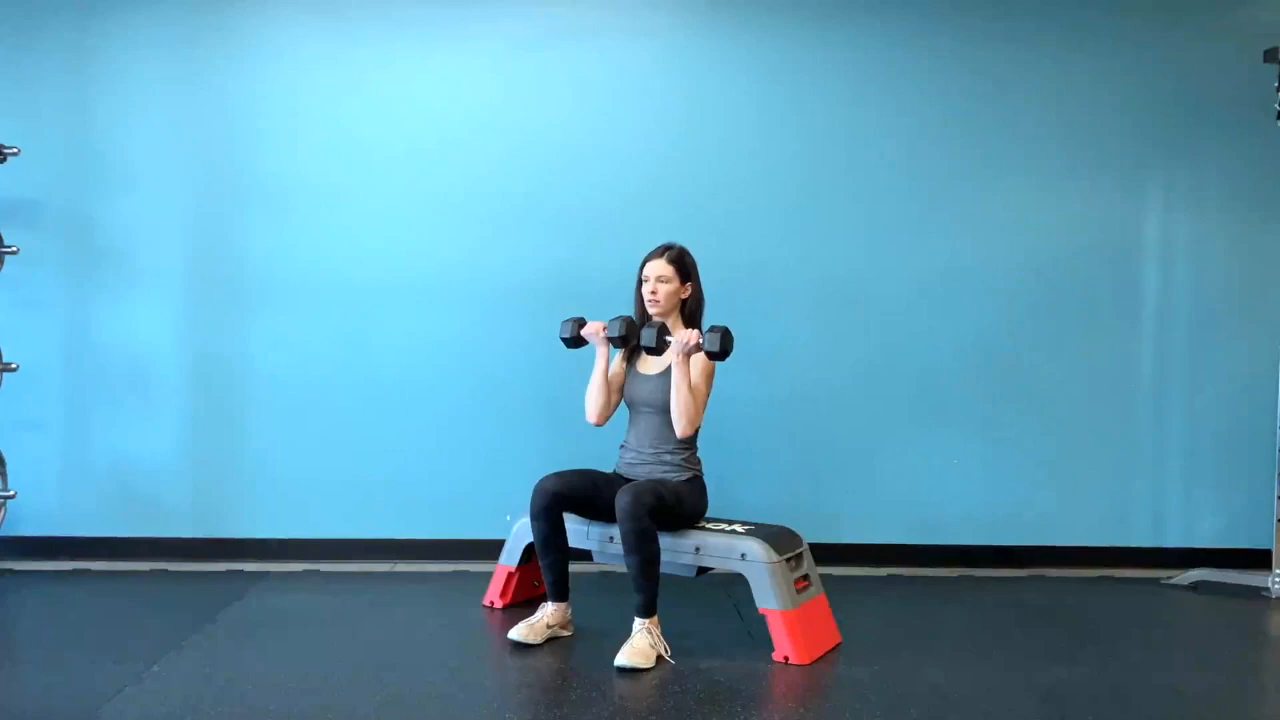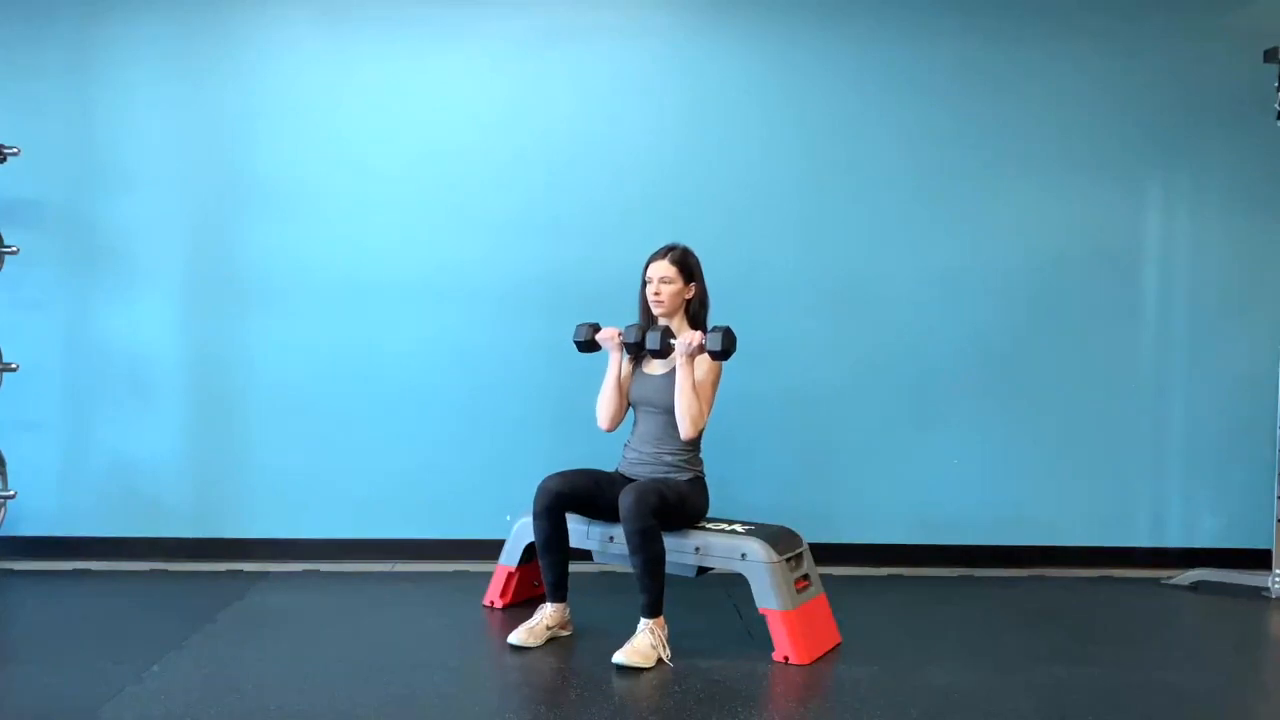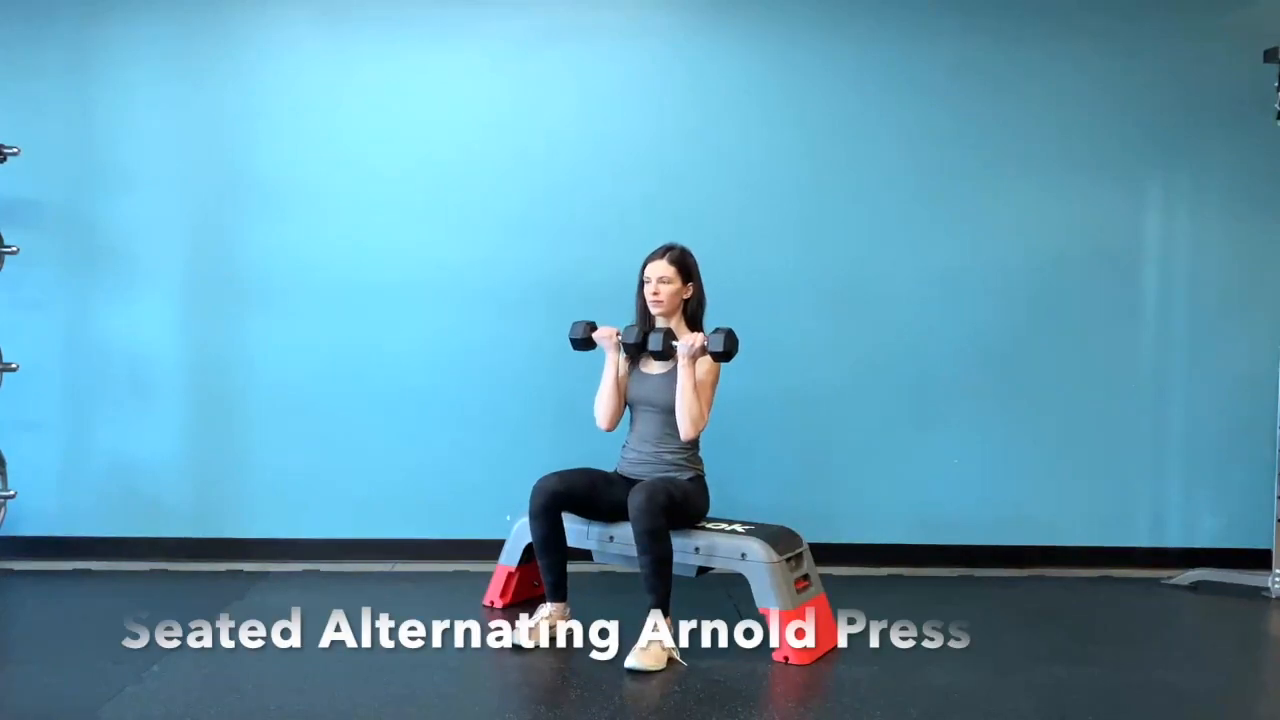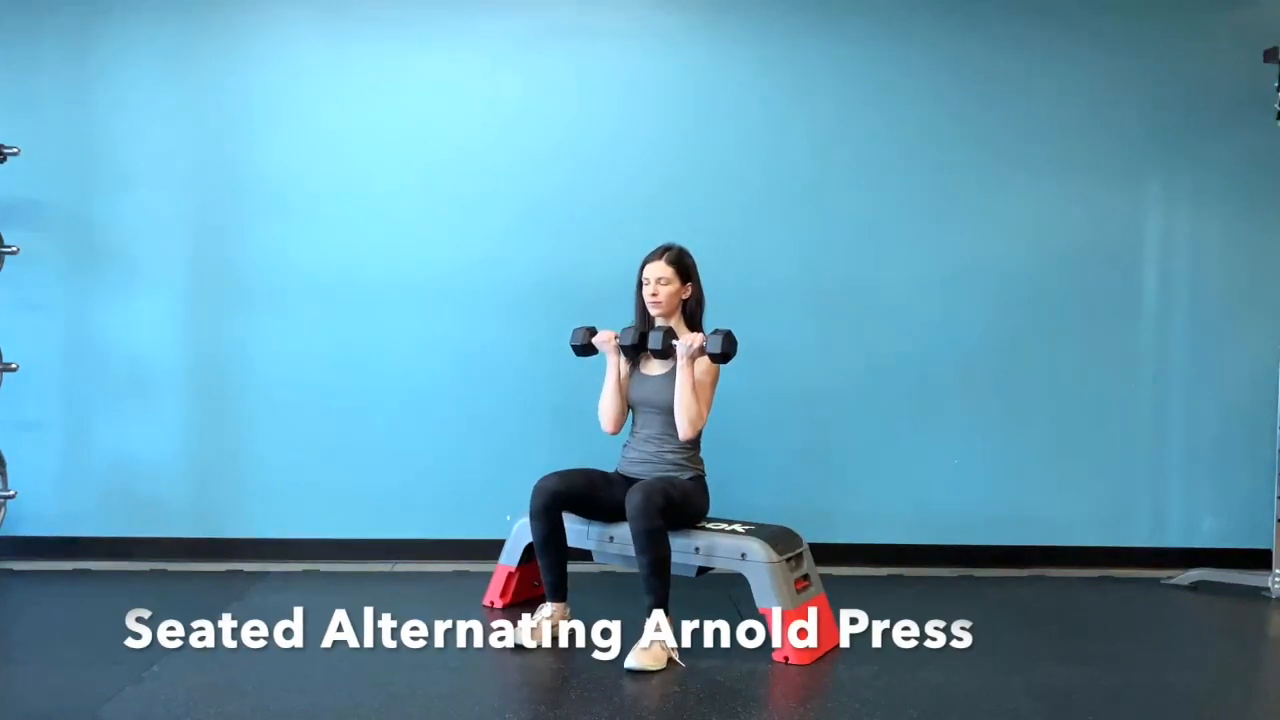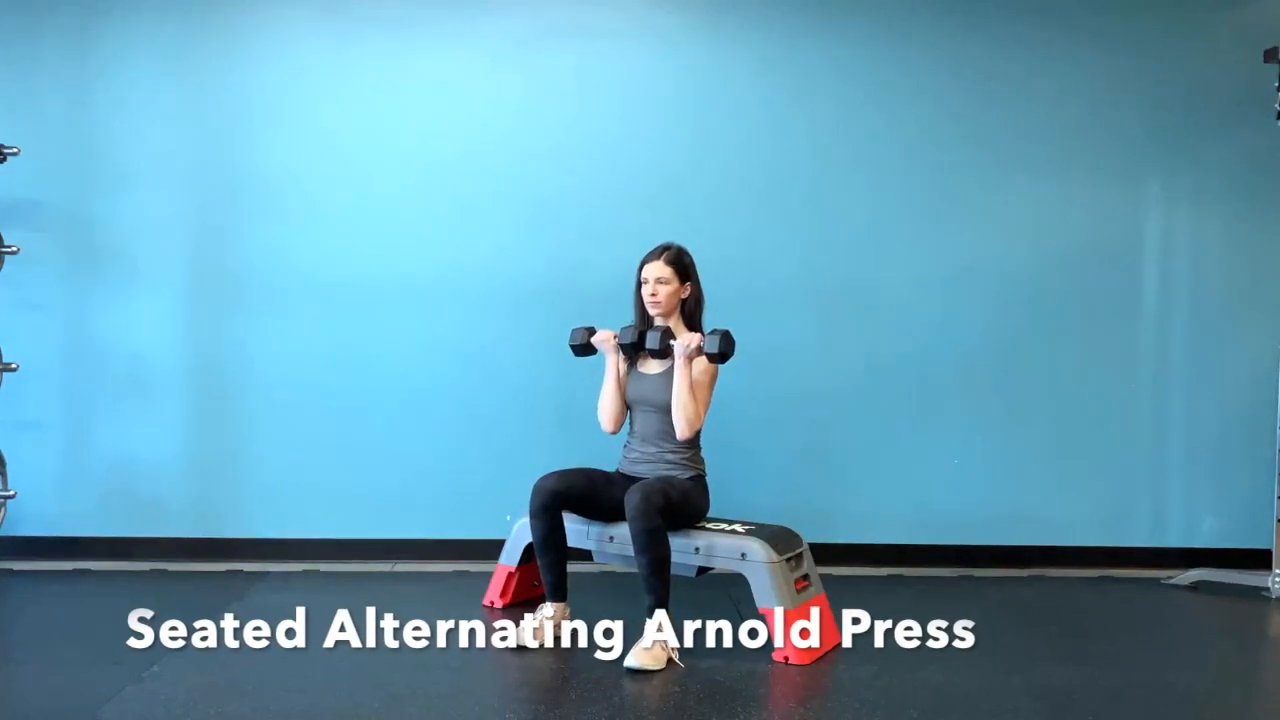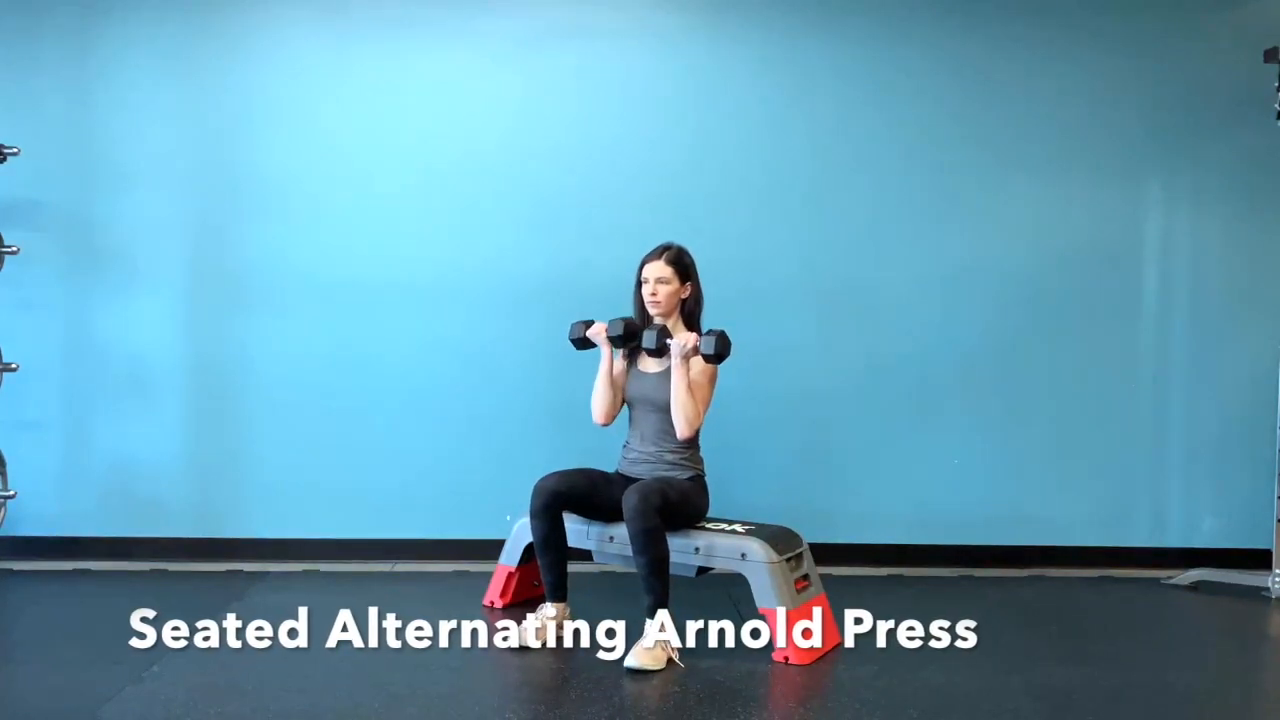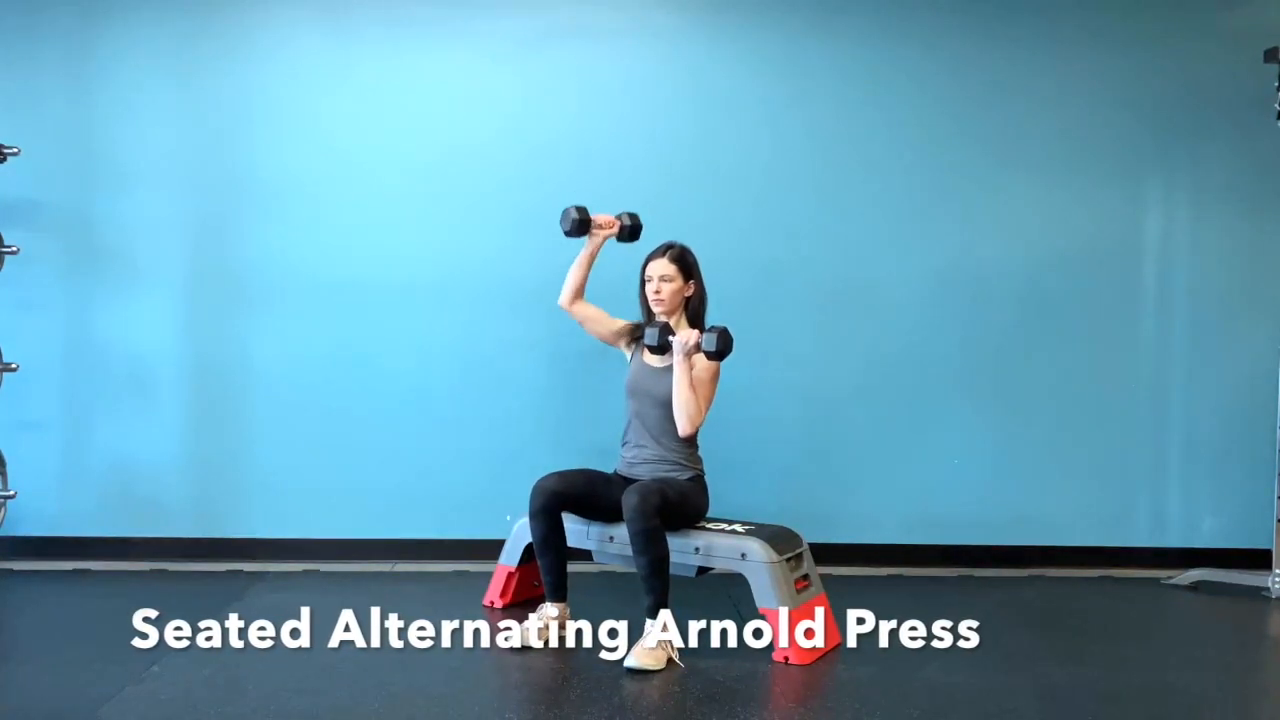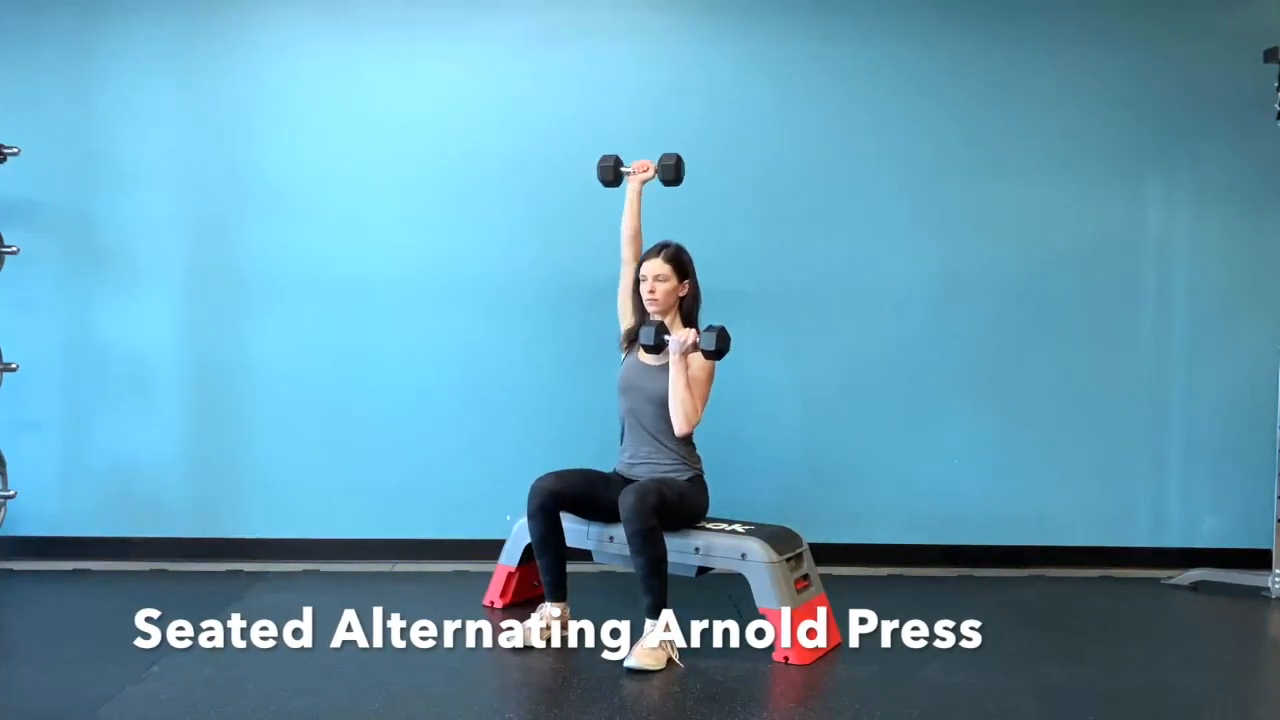
dt=0.4s
person 1, frame 1
left shoulder: (697, 352)
right shoulder: (631, 348)
left elbow: (684, 427)
right elbow: (596, 415)
left wrist: (682, 360)
right wrist: (602, 352)
left hip: (679, 486)
right hip: (625, 478)
left knee: (633, 502)
right knee: (548, 489)
left ankle: (646, 626)
right ankle: (557, 609)
person 1, frame 2
left shoulder: (702, 353)
right shoulder: (639, 348)
left elbow: (689, 429)
right elbow: (607, 421)
left wrist: (684, 361)
right wrist: (615, 357)
left hip: (681, 486)
right hip: (627, 477)
left knee: (636, 501)
right knee: (551, 489)
left ankle: (652, 627)
right ankle: (556, 610)
person 1, frame 3
left shoulder: (702, 352)
left elbow: (690, 429)
right elbow: (605, 420)
left wrist: (686, 362)
right wrist: (611, 356)
left hip: (681, 485)
right hip: (626, 478)
left knee: (645, 499)
right knee: (547, 490)
right ankle: (555, 608)
person 1, frame 4
left shoulder: (700, 352)
left elbow: (688, 429)
right elbow: (610, 423)
left wrist: (685, 362)
right wrist: (612, 359)
left hip: (681, 485)
right hip: (626, 478)
left knee: (642, 500)
right knee: (547, 490)
right ankle: (555, 608)
person 1, frame 5
left shoulder: (700, 351)
left elbow: (686, 429)
right elbow: (610, 423)
left wrist: (682, 362)
right wrist: (611, 359)
left hip: (682, 484)
right hip: (627, 477)
left knee: (642, 499)
right knee: (546, 489)
left ankle: (657, 630)
right ankle: (555, 607)
person 1, frame 6
left shoulder: (698, 352)
right shoulder: (631, 348)
left elbow: (685, 428)
right elbow: (601, 416)
left wrist: (679, 361)
right wrist: (605, 353)
left hip: (681, 485)
right hip: (627, 477)
left knee: (640, 501)
right knee: (548, 489)
left ankle: (657, 629)
right ankle: (555, 607)
person 1, frame 7
left shoulder: (702, 352)
right shoulder: (635, 341)
left elbow: (687, 426)
right elbow: (570, 300)
left wrist: (683, 357)
right wrist: (595, 241)
left hip: (680, 487)
right hip: (626, 479)
left knee: (640, 503)
right knee: (547, 489)
left ankle: (658, 630)
right ankle: (555, 608)
person 1, frame 8
left shoulder: (697, 351)
right shoulder: (633, 334)
left elbow: (683, 425)
right elbow: (627, 251)
left wrist: (677, 358)
right wrist: (634, 187)
left hip: (680, 487)
right hip: (626, 479)
left knee: (637, 502)
right knee: (544, 490)
left ankle: (657, 629)
right ankle: (555, 608)
